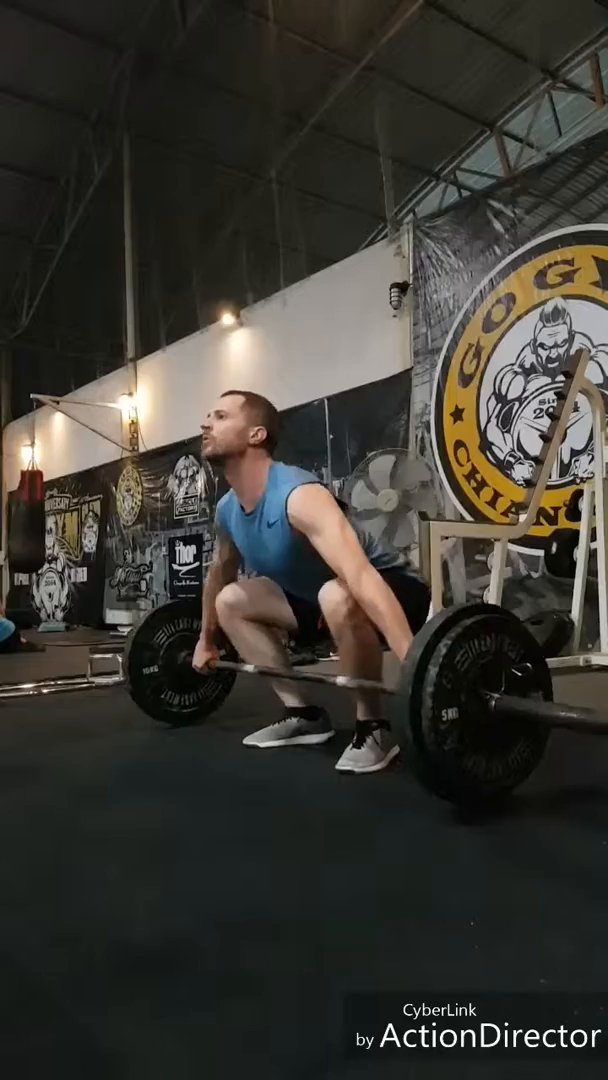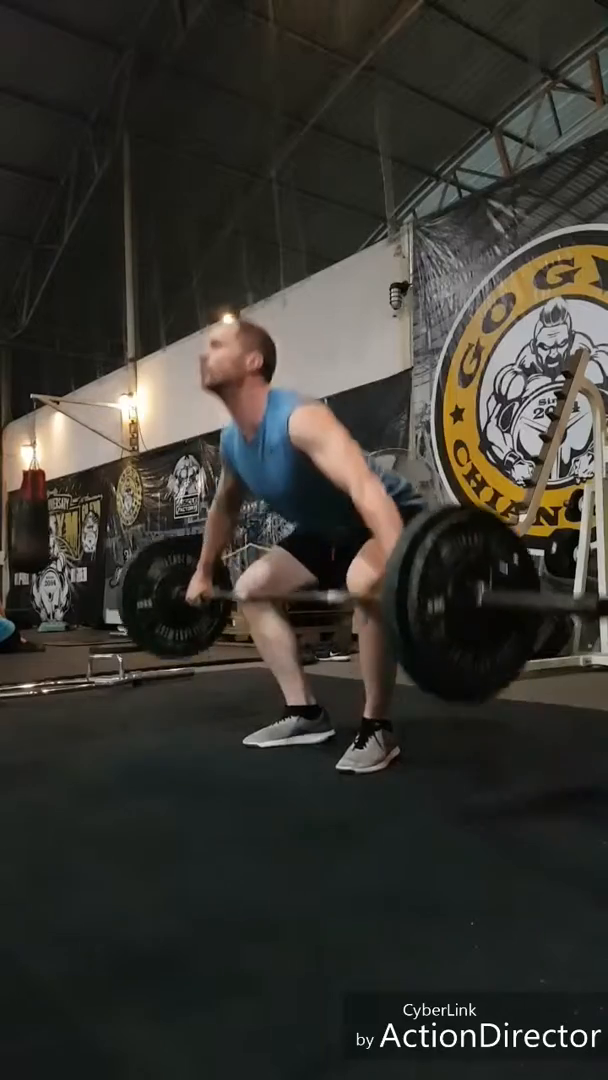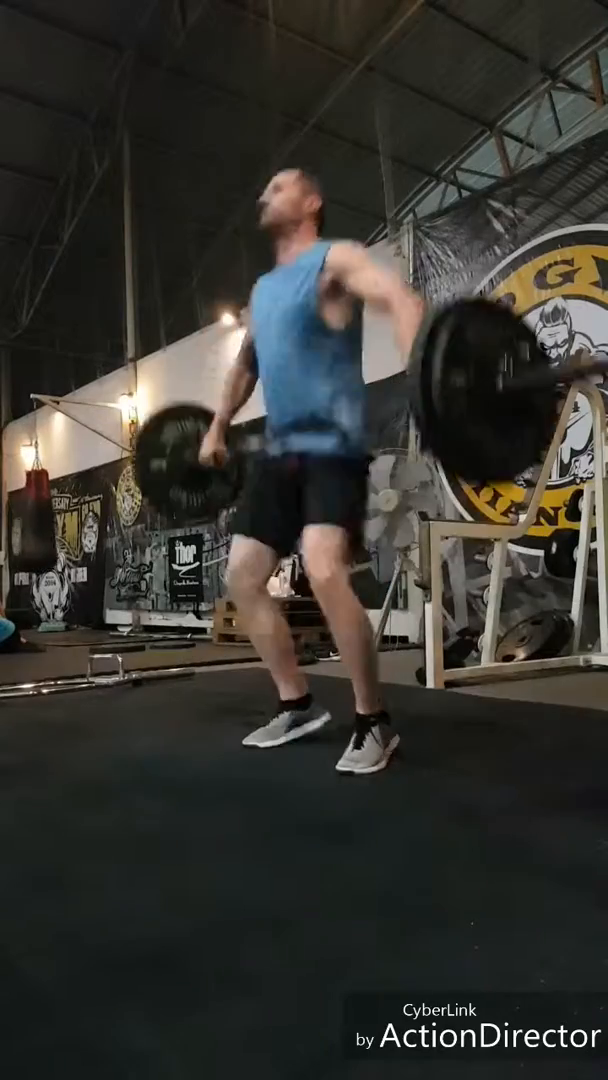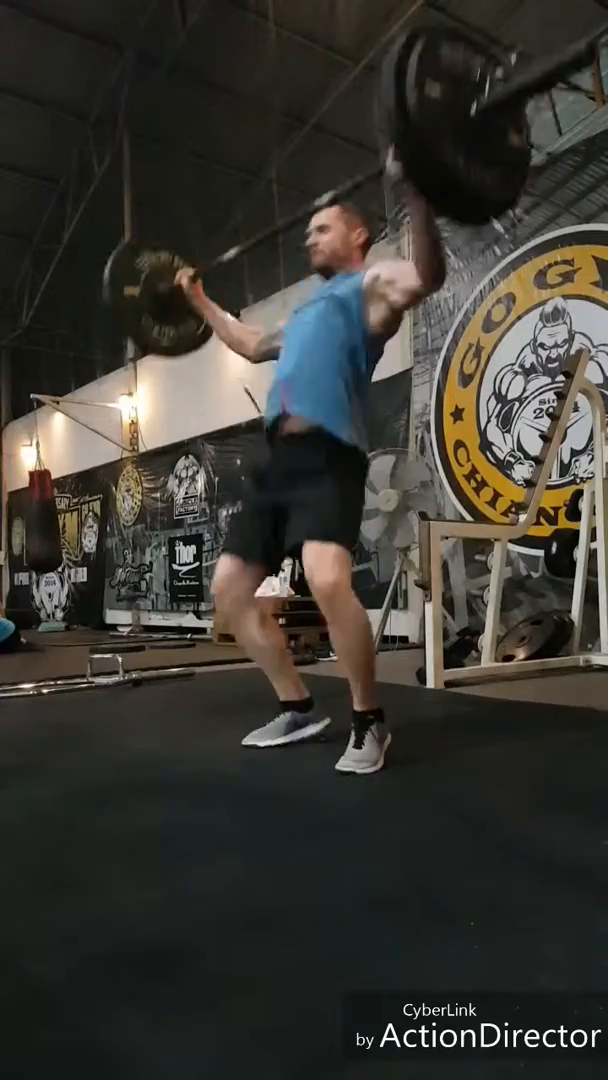
dt=0.3s
person 1, frame 1
left shoulder: (298, 496)
right shoulder: (228, 510)
left elbow: (363, 578)
right elbow: (219, 575)
right wrist: (206, 642)
left hip: (391, 588)
left knee: (338, 598)
right knee: (229, 602)
left ankle: (374, 730)
right ankle: (303, 715)
person 1, frame 2
left shoulder: (299, 419)
right shoulder: (231, 440)
left elbow: (367, 491)
right elbow: (224, 508)
right wrist: (203, 573)
left hip: (389, 523)
right hip: (328, 529)
left knee: (365, 581)
right knee: (251, 588)
left ankle: (377, 728)
right ankle: (305, 713)
person 1, frame 3
left shoulder: (333, 261)
right shoulder: (263, 287)
left elbow: (396, 299)
right elbow: (246, 363)
right wrist: (216, 431)
left hip: (332, 447)
right hip: (280, 450)
left knee: (324, 574)
right knee: (242, 576)
left ankle: (371, 720)
right ankle: (295, 707)
person 1, frame 4
left shoulder: (372, 284)
right shoulder: (315, 305)
left elbow: (425, 277)
right elbow: (252, 343)
left wrist: (413, 187)
right wrist: (199, 298)
left hip: (326, 448)
right hip: (279, 455)
left knee: (327, 580)
right knee: (228, 586)
left ankle: (368, 722)
right ankle: (299, 707)
